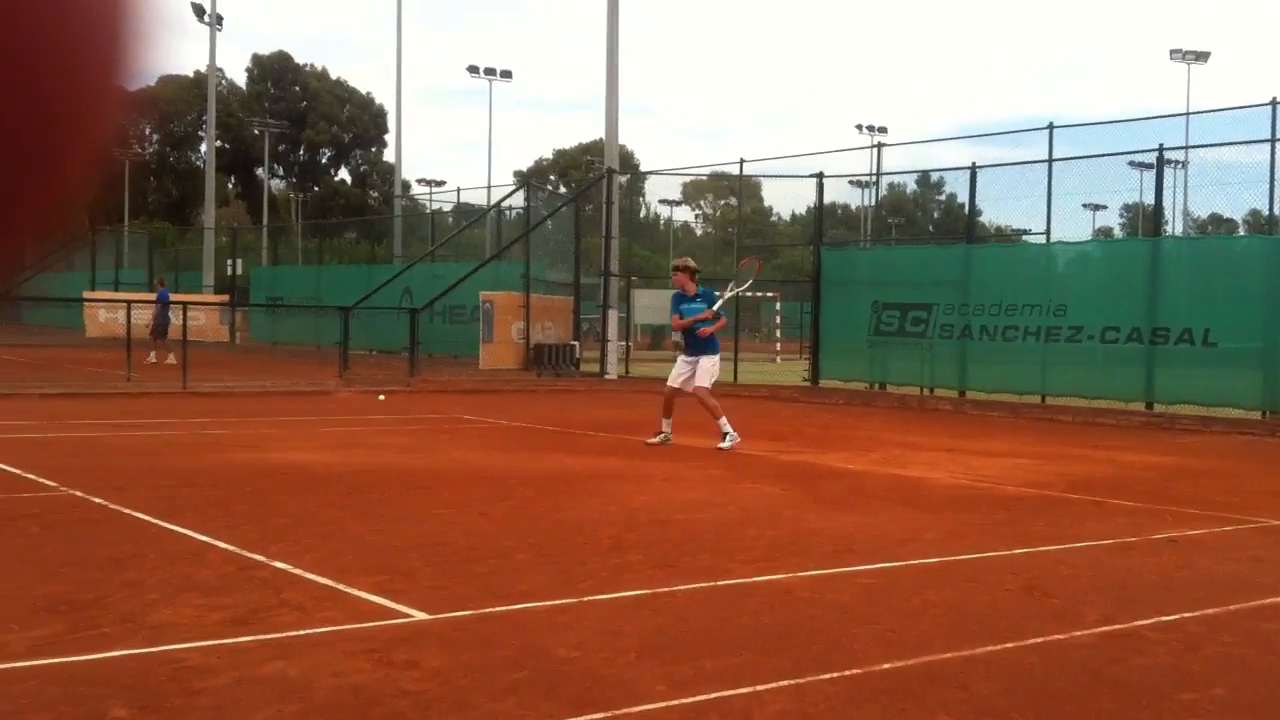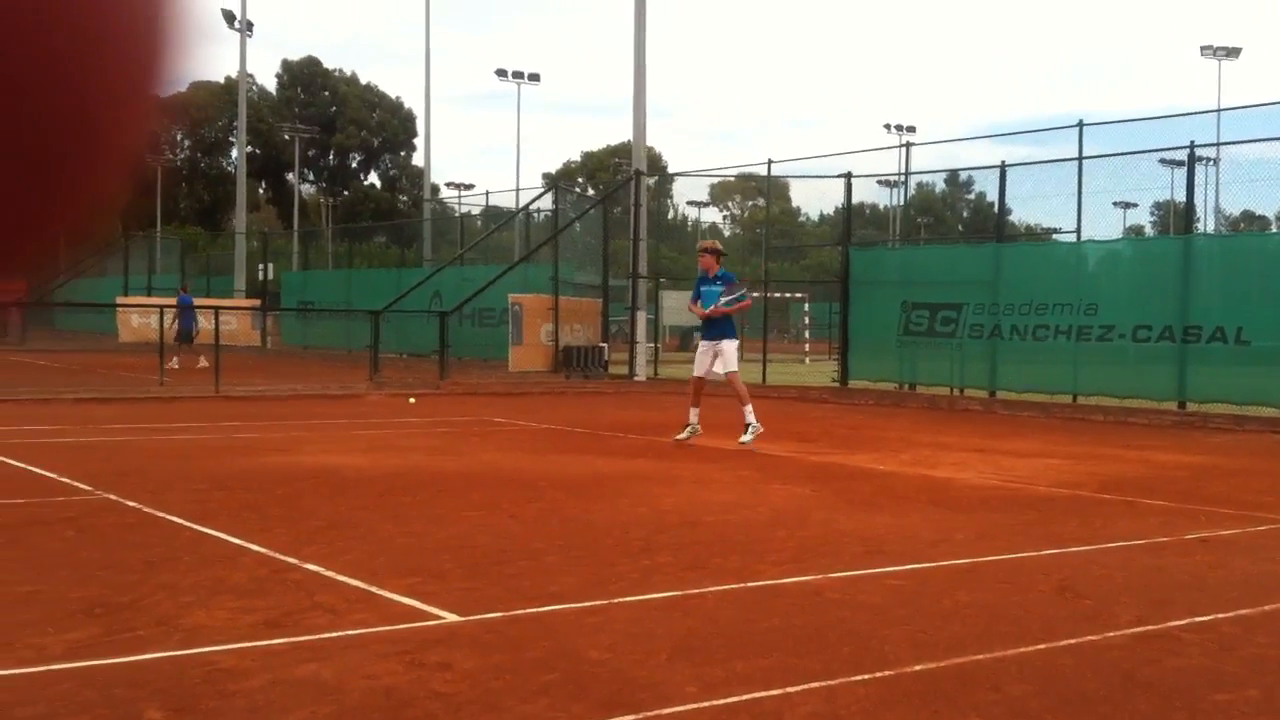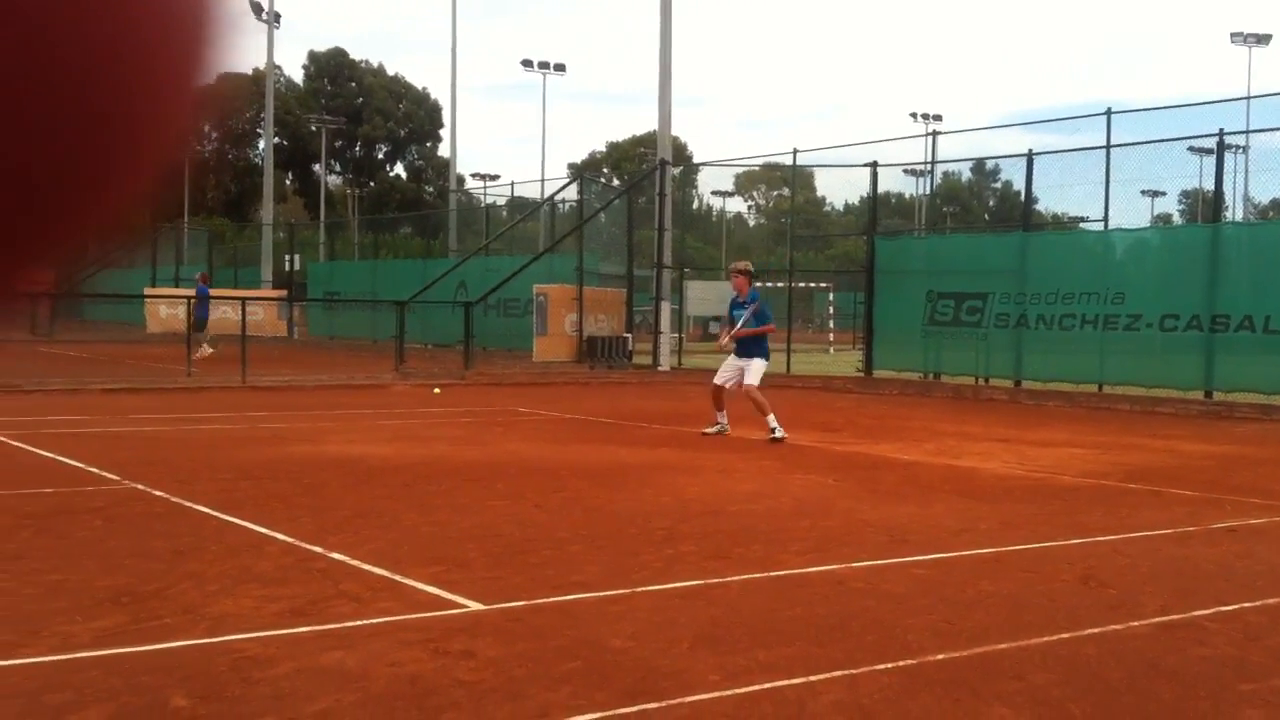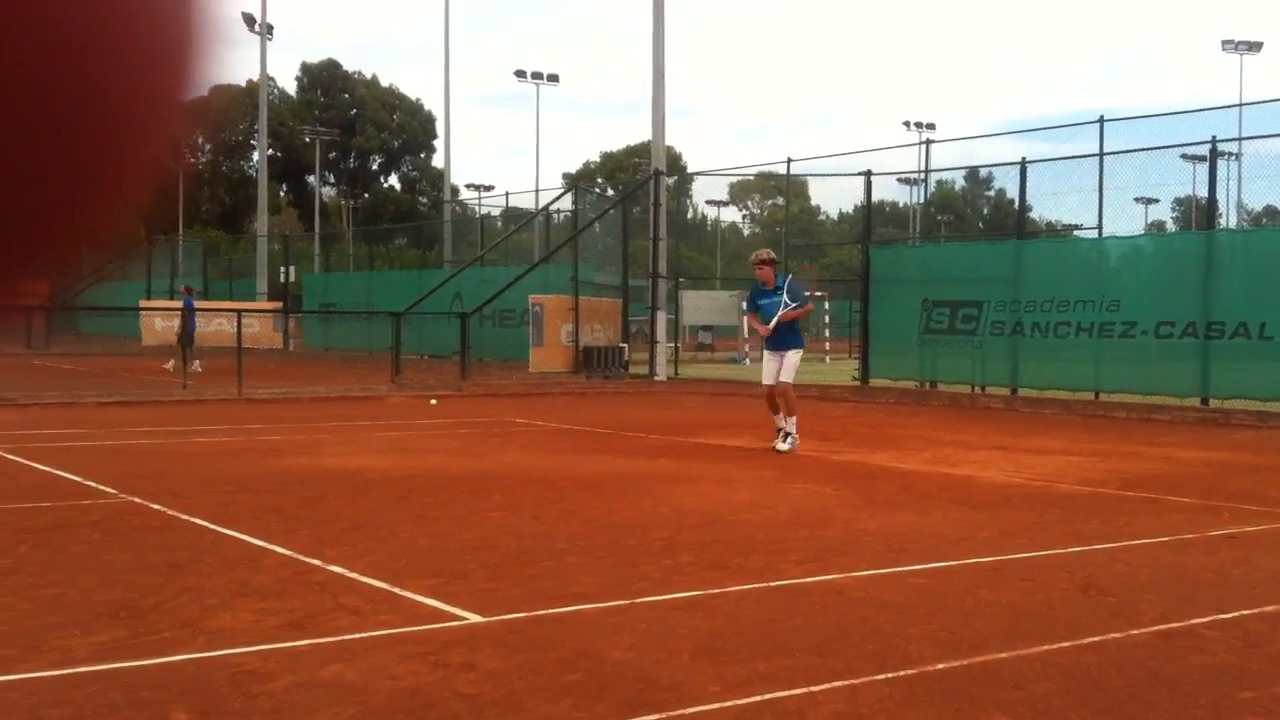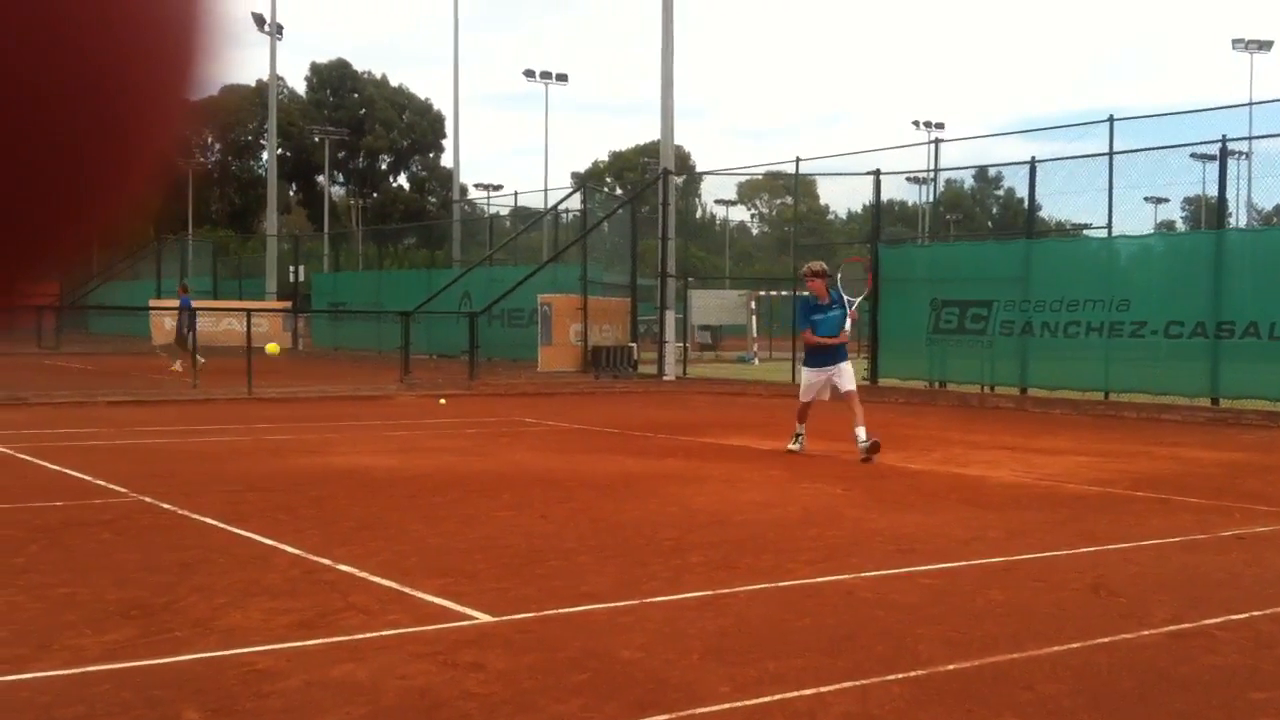
dt=0.3s
person 1, frame 1
left shoulder: (708, 295)
right shoulder: (677, 297)
left elbow: (723, 320)
right elbow: (675, 325)
left wrist: (711, 328)
right wrist: (695, 318)
left hip: (708, 353)
right hip: (687, 354)
left knee: (701, 392)
right knee: (669, 392)
left ankle: (729, 433)
right ankle: (665, 432)
person 1, frame 2
left shoulder: (728, 278)
right shoulder: (701, 280)
left elbow: (747, 302)
right elbow: (692, 304)
left wrist: (726, 310)
right wrist: (699, 311)
left hip: (726, 337)
right hip: (706, 339)
left knee: (733, 377)
right knee: (696, 381)
left ankle: (752, 424)
right ankle: (693, 425)
person 1, frame 3
left shoulder: (758, 302)
right shoulder: (734, 301)
left elbow: (772, 328)
left wrist: (747, 332)
right wrist: (724, 338)
left hip: (757, 356)
right hip: (738, 355)
left knee: (749, 390)
right knee: (716, 388)
left ankle: (776, 427)
right ankle: (722, 423)
person 1, frame 4
right shoulder: (756, 291)
left elbow: (810, 307)
right elbow: (751, 317)
left wrist: (792, 314)
right wrist: (760, 328)
left hip: (791, 346)
right hip: (771, 348)
left knee: (784, 388)
right knee: (768, 391)
left ankle: (792, 434)
right ankle: (781, 429)
person 1, frame 5
left shoulder: (840, 298)
right shoulder: (805, 305)
left elbow: (849, 316)
right elbow: (807, 338)
left wrist: (850, 319)
right wrist: (833, 339)
left hip: (839, 360)
right hip: (815, 363)
left knee: (851, 396)
right knee: (805, 404)
left ankle: (863, 441)
right ankle: (799, 435)
